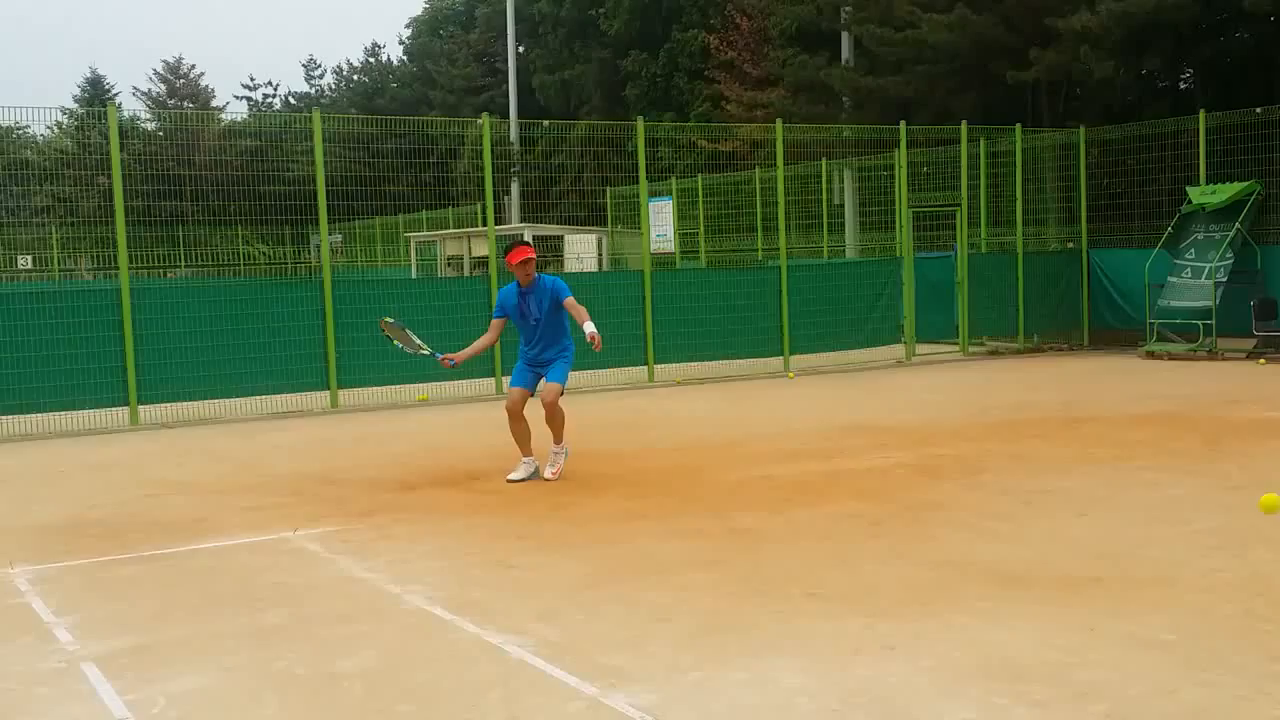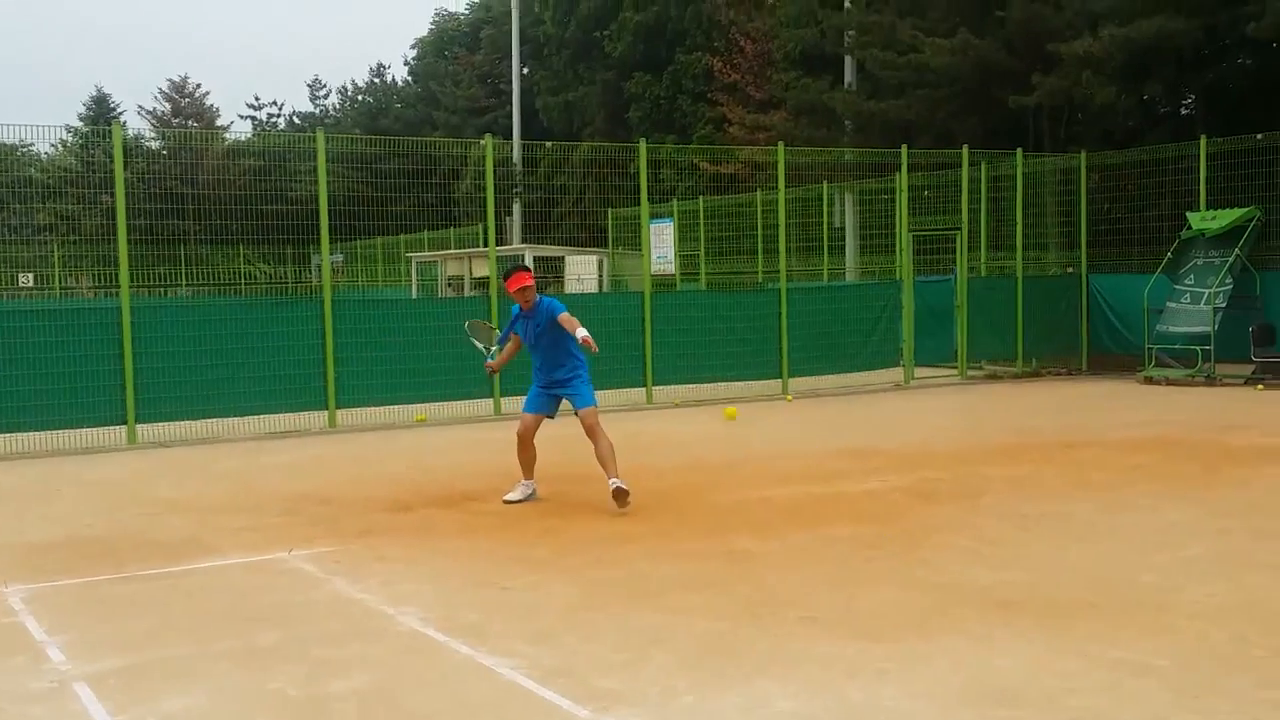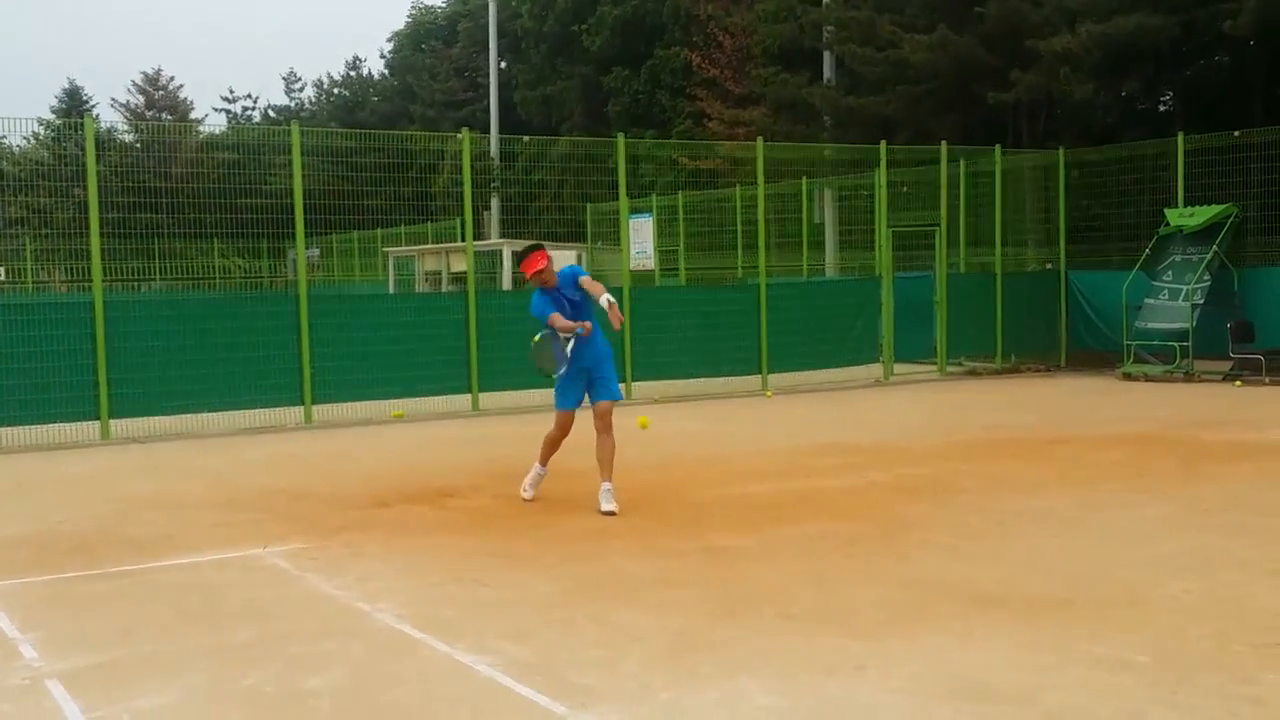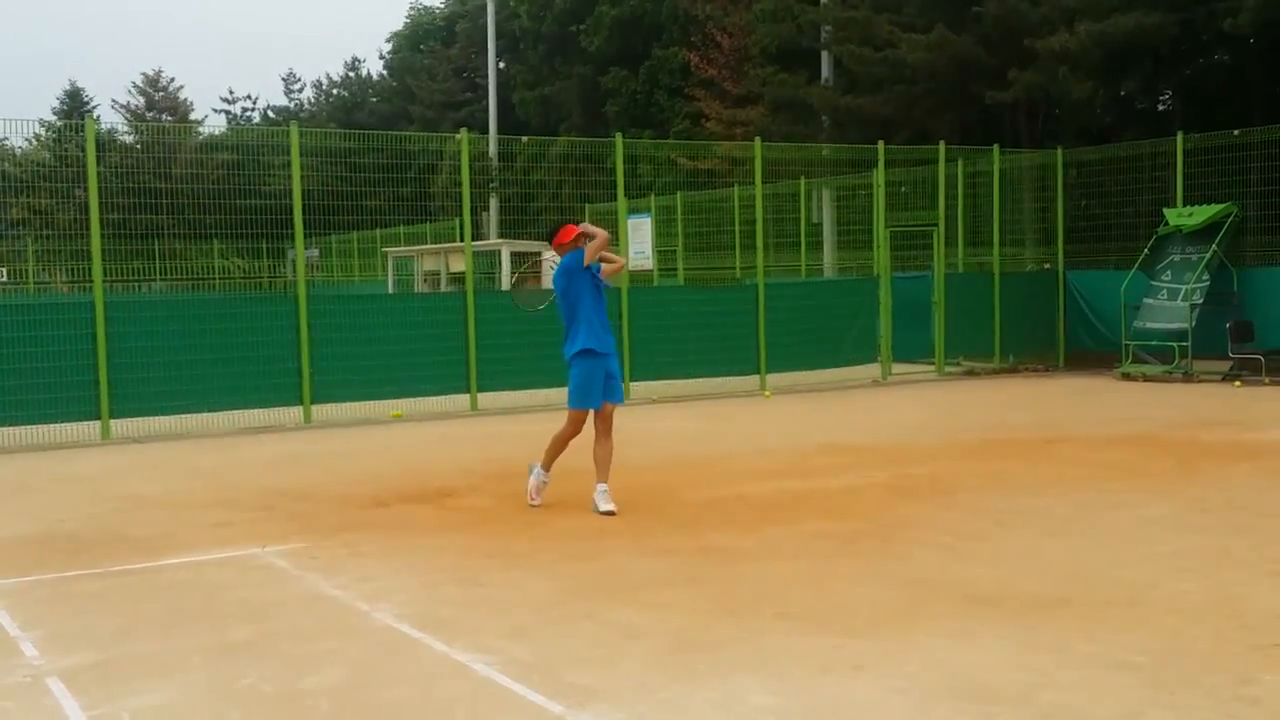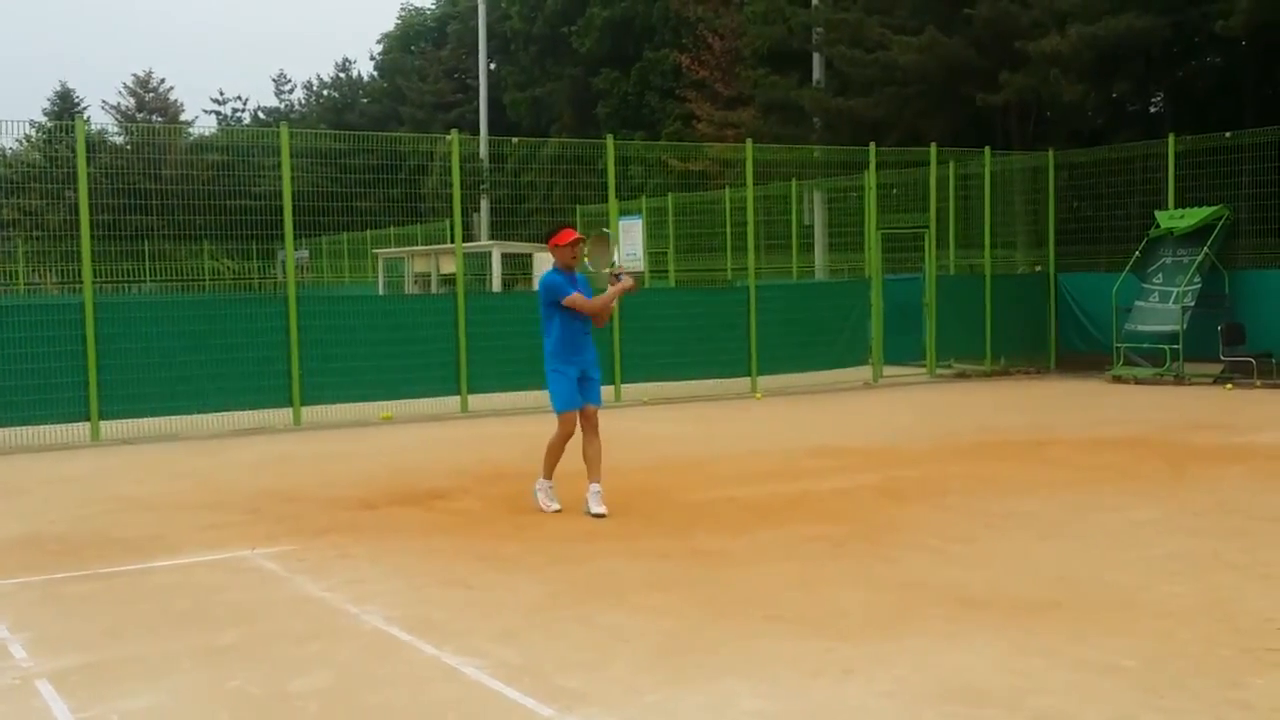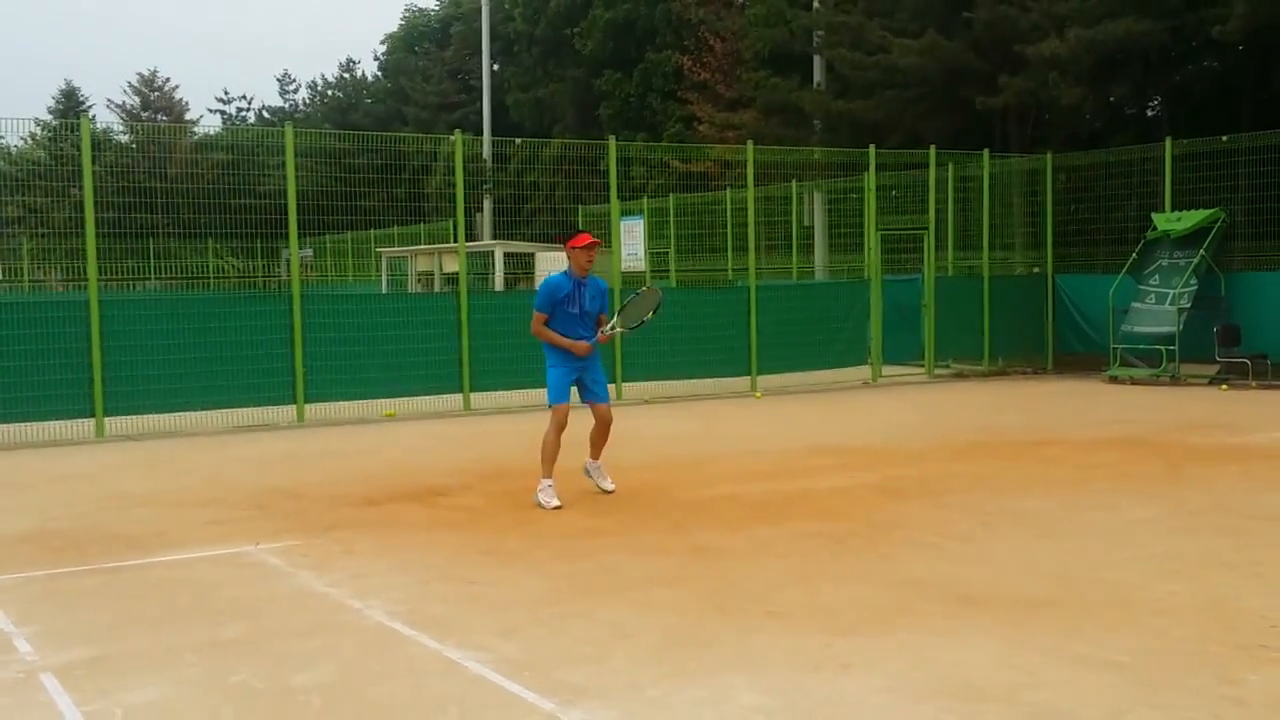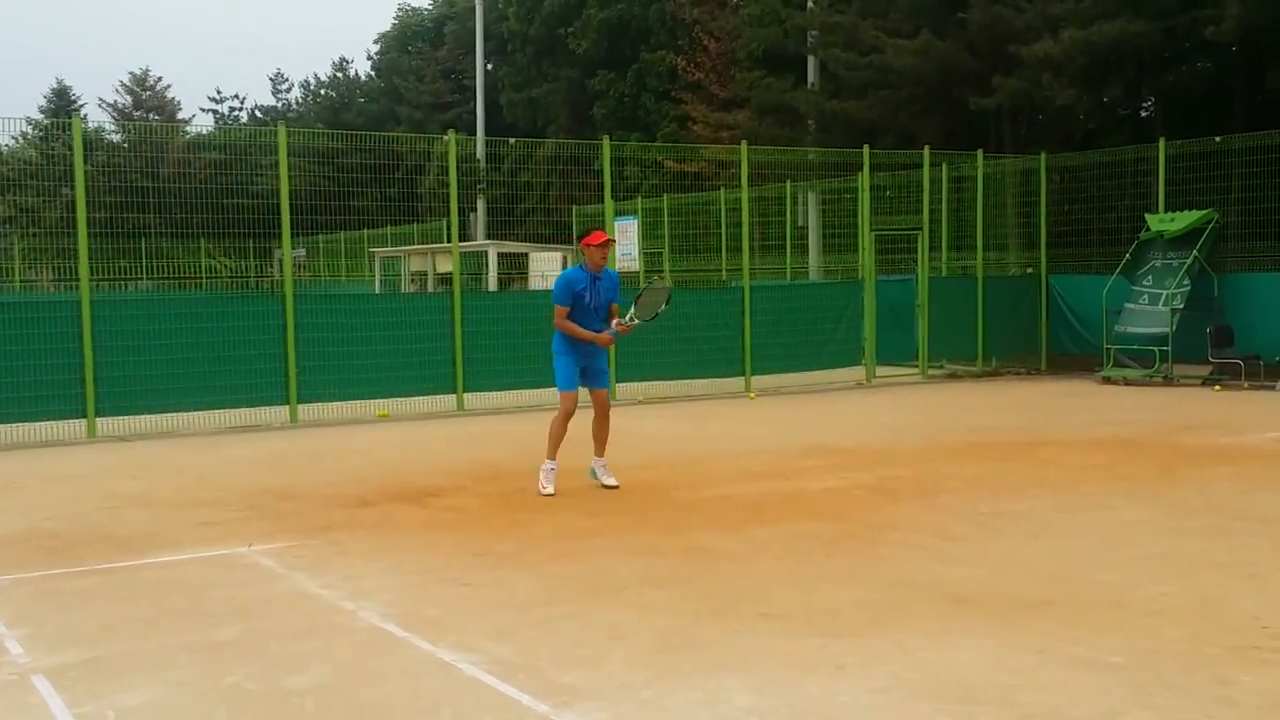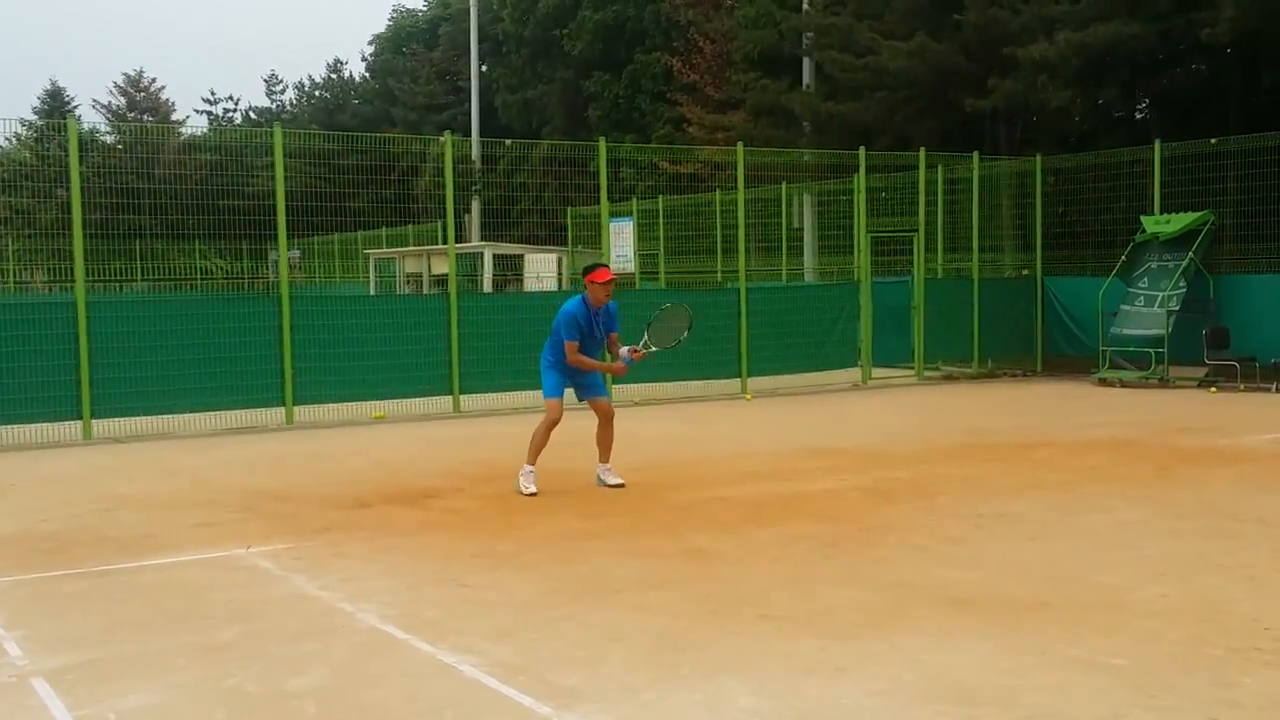
dt=0.4s
person 1, frame 1
left shoulder: (553, 284)
right shoulder: (506, 295)
left elbow: (574, 307)
right elbow: (492, 335)
left wrist: (589, 327)
right wrist: (460, 356)
left hip: (558, 355)
right hip: (528, 358)
left knee: (549, 399)
right knee: (513, 406)
left ankle: (558, 448)
right ankle: (528, 462)
person 1, frame 2
left shoulder: (550, 306)
right shoulder: (517, 313)
left elbow: (568, 320)
right elbow: (515, 341)
left wrist: (581, 333)
right wrist: (496, 363)
left hip: (575, 375)
right hip: (544, 380)
left knee: (591, 425)
right knee: (523, 432)
left ankle: (615, 483)
right ankle: (528, 485)
person 1, frame 3
left shoulder: (571, 273)
right shoulder: (539, 302)
left elbow: (591, 285)
right elbow: (560, 324)
left wrist: (607, 300)
right wrist: (577, 327)
left hip: (599, 358)
right hip: (571, 366)
left knee: (604, 422)
right knee: (562, 427)
left ankle: (606, 490)
right ankle: (539, 470)
person 1, frame 4
left shoulder: (588, 270)
right shoulder: (568, 266)
left elbow: (620, 264)
right elbow: (604, 237)
left wrist: (586, 233)
right wrist: (590, 228)
left hip: (607, 354)
right hip: (585, 355)
left knee: (605, 423)
right knee: (574, 425)
left ankle: (601, 491)
right ankle: (542, 471)
person 1, frame 5
left shoulder: (579, 279)
right shoulder: (550, 281)
left elbow: (597, 318)
right elbow: (590, 306)
left wrist: (614, 288)
right wrist: (621, 288)
left hip: (587, 362)
right hip: (561, 364)
left knee: (591, 424)
right knee: (567, 427)
left ankle: (594, 493)
right ankle: (544, 485)
person 1, frame 6
left shoulder: (600, 286)
right shoulder: (552, 285)
right elbow: (536, 328)
left wrist: (604, 334)
right wrist: (571, 344)
left hip: (590, 361)
right hip: (560, 361)
left knee: (604, 418)
right knee: (559, 419)
left ankle: (593, 464)
right ankle: (545, 486)
person 1, frame 7
left shoulder: (611, 278)
right shoulder: (569, 279)
left elbow: (612, 314)
right elbow: (560, 322)
left wrist: (618, 325)
right wrist: (596, 337)
left hip: (596, 351)
right hip: (568, 351)
left knee: (603, 405)
right knee: (568, 407)
left ankle: (599, 464)
right ankle: (548, 468)
person 1, frame 8
left shoulder: (611, 309)
right shoulder: (571, 311)
left elbow: (612, 346)
right elbow: (572, 357)
left wrist: (627, 353)
right wrist: (609, 368)
left hip: (589, 367)
right hip: (557, 364)
left knee: (606, 413)
right knee: (553, 416)
left ankle: (604, 469)
right ankle: (527, 472)
